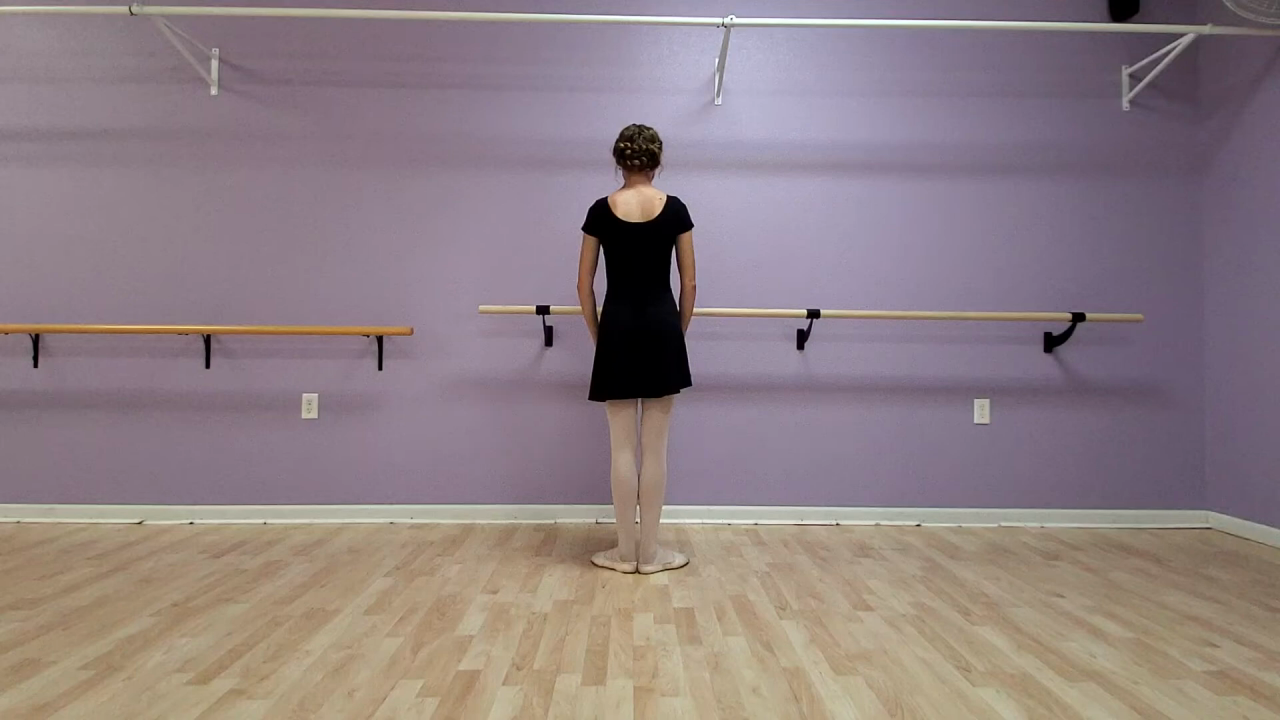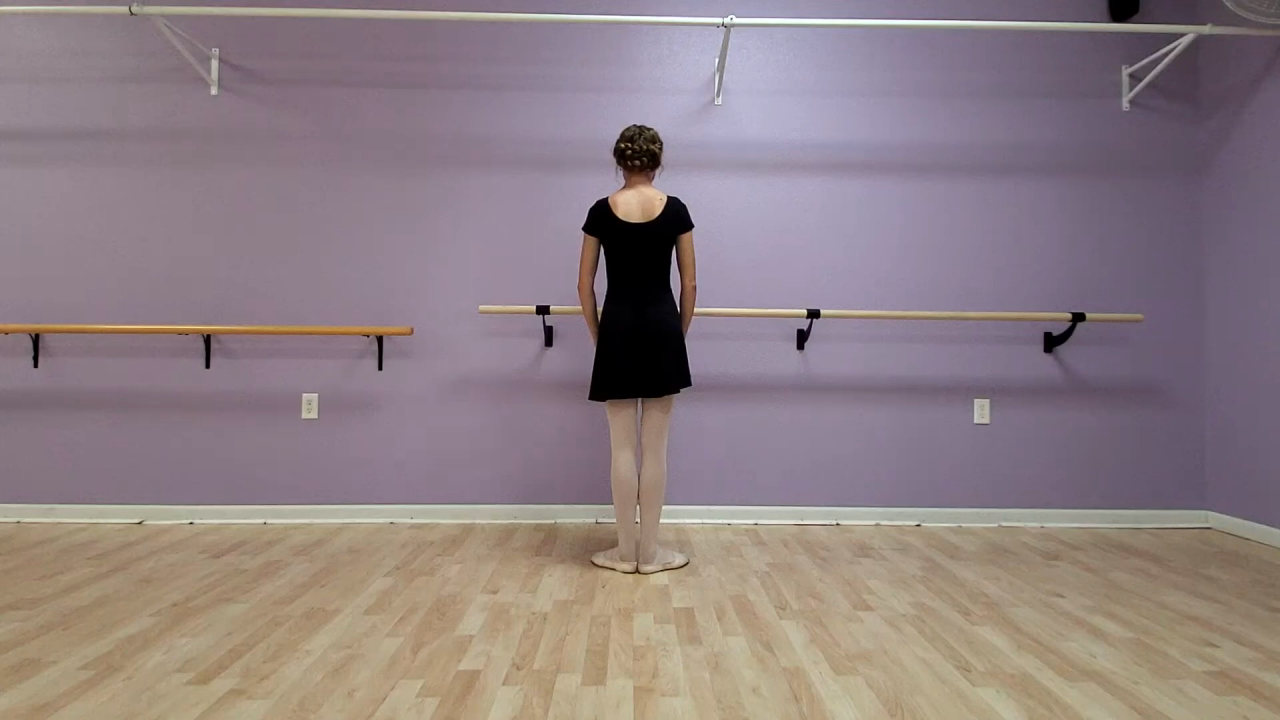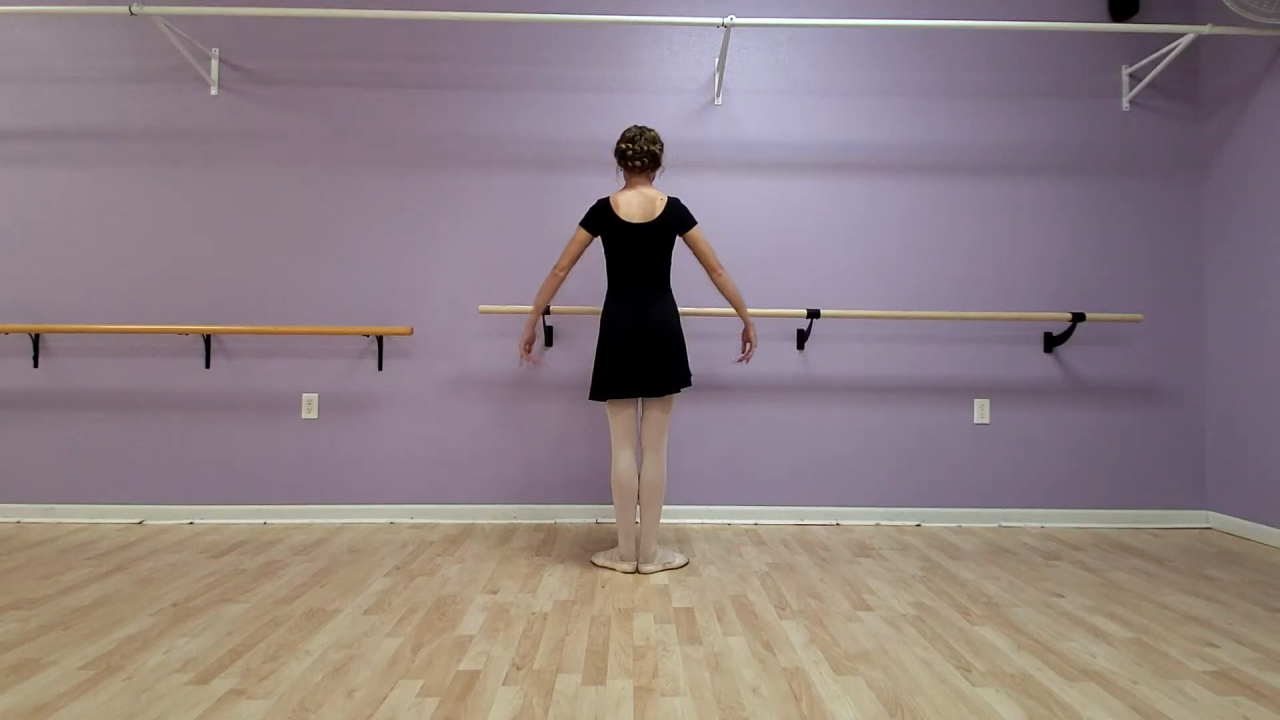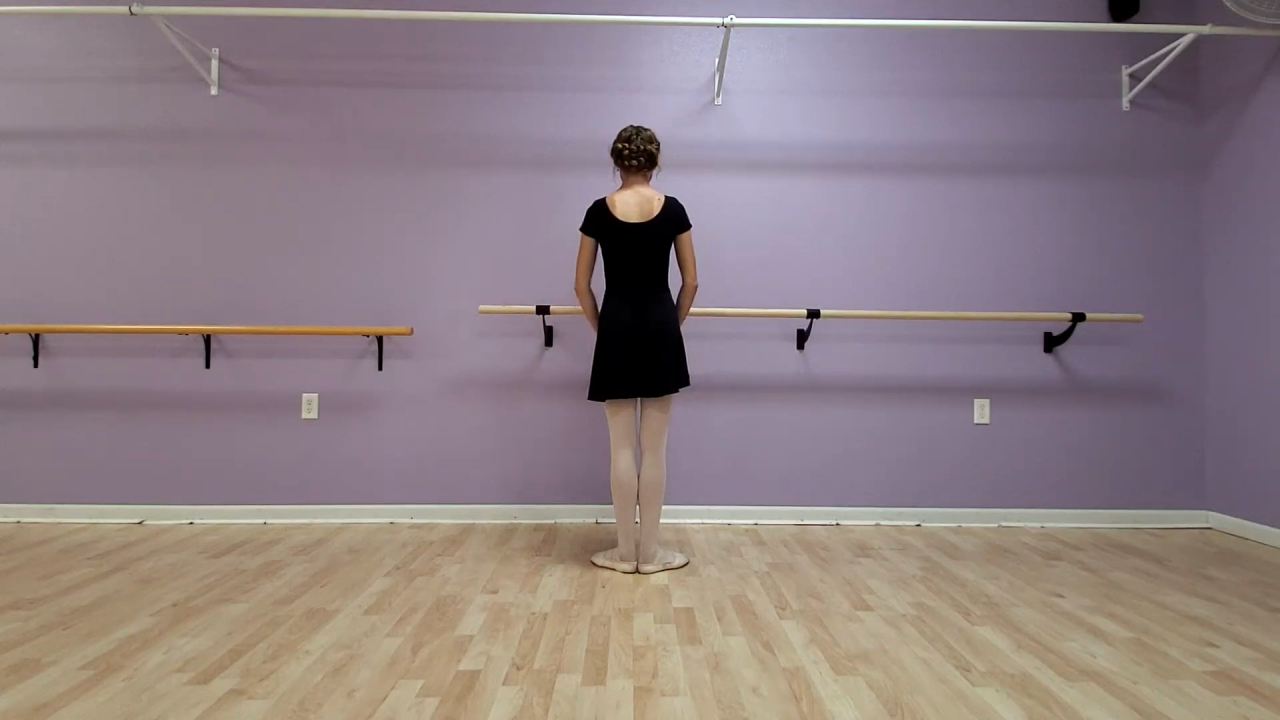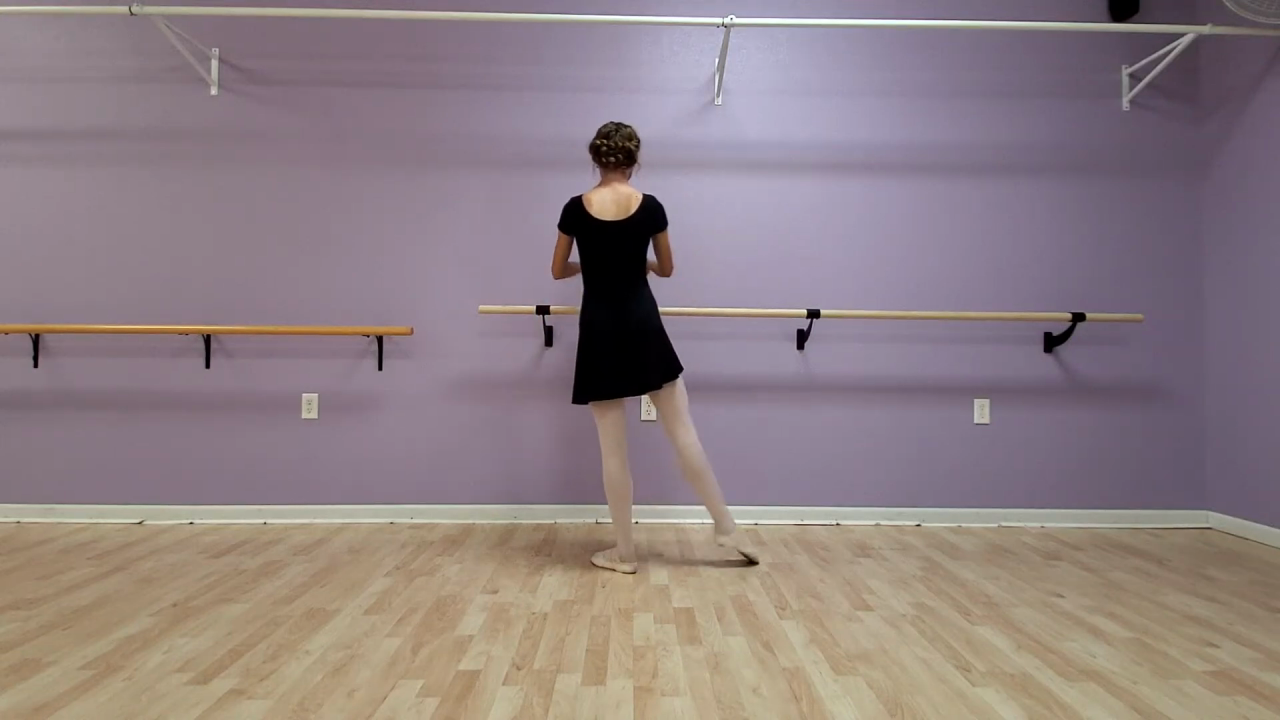
dt=1s
person 1, frame 1
left shoulder: (601, 210)
right shoulder: (674, 209)
left elbow: (584, 285)
right elbow: (688, 284)
left wrist: (596, 334)
right wrist: (679, 332)
left hip: (618, 326)
right hip: (661, 325)
left knee: (622, 447)
right knee: (654, 448)
left ankle: (625, 551)
right ankle: (649, 551)
person 1, frame 2
left shoulder: (601, 211)
right shoulder: (675, 210)
left elbow: (585, 286)
right elbow: (689, 285)
left wrist: (598, 336)
right wrist: (679, 334)
left hip: (618, 327)
right hip: (661, 326)
left knee: (623, 446)
right knee: (655, 447)
left ankle: (625, 551)
right ankle: (650, 551)
person 1, frame 3
left shoulder: (603, 210)
right shoulder: (674, 209)
left elbow: (559, 271)
right elbow: (716, 271)
left wrist: (532, 326)
right wrist: (746, 322)
left hip: (619, 328)
right hip: (661, 328)
left knee: (623, 445)
right knee: (654, 447)
left ankle: (626, 551)
right ankle: (649, 551)
person 1, frame 4
left shoulder: (599, 211)
right shoulder: (672, 209)
left elbow: (582, 284)
right elbow: (691, 281)
left wrist: (602, 330)
right wrist: (671, 326)
left hip: (617, 328)
right hip: (659, 328)
left knee: (622, 445)
right knee: (654, 446)
left ankle: (625, 551)
right ankle: (649, 551)
person 1, frame 5
left shoulder: (576, 209)
right shoulder: (650, 207)
left elbow: (558, 270)
right elbow: (666, 269)
left hip: (600, 330)
right hip: (642, 325)
left knee: (612, 447)
right knee: (683, 431)
left ankle: (624, 552)
right ankle: (725, 526)
